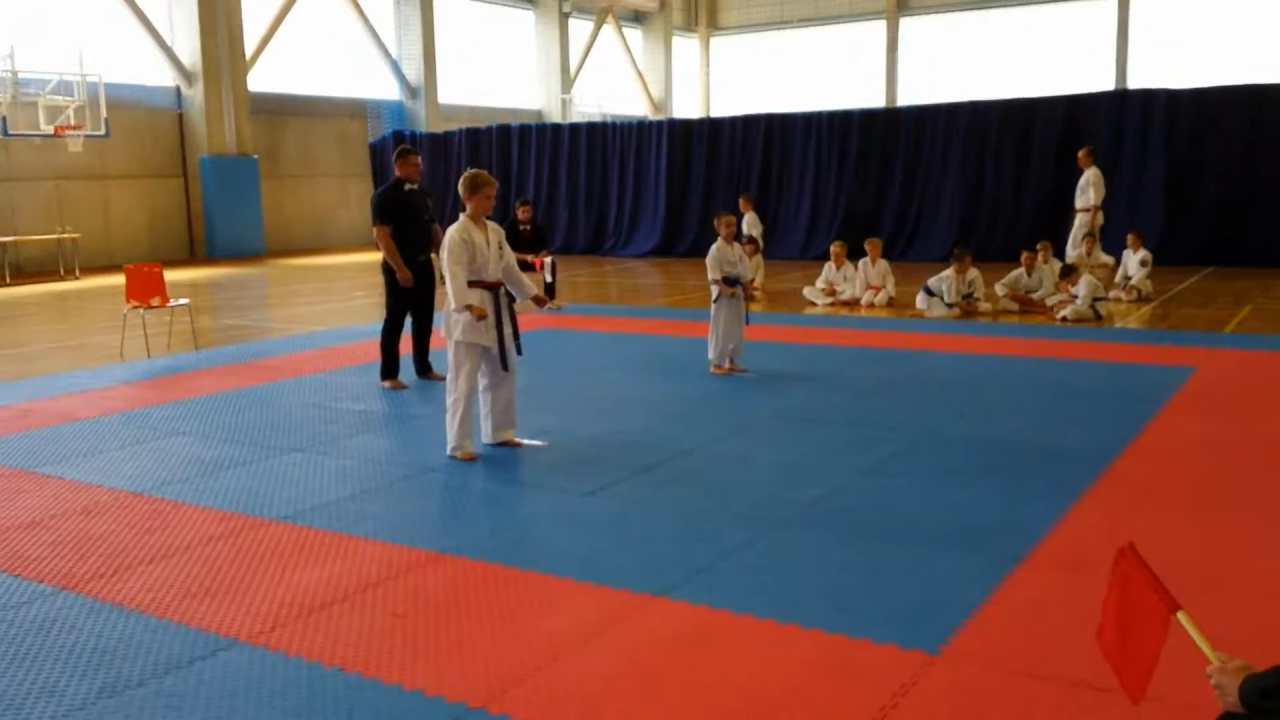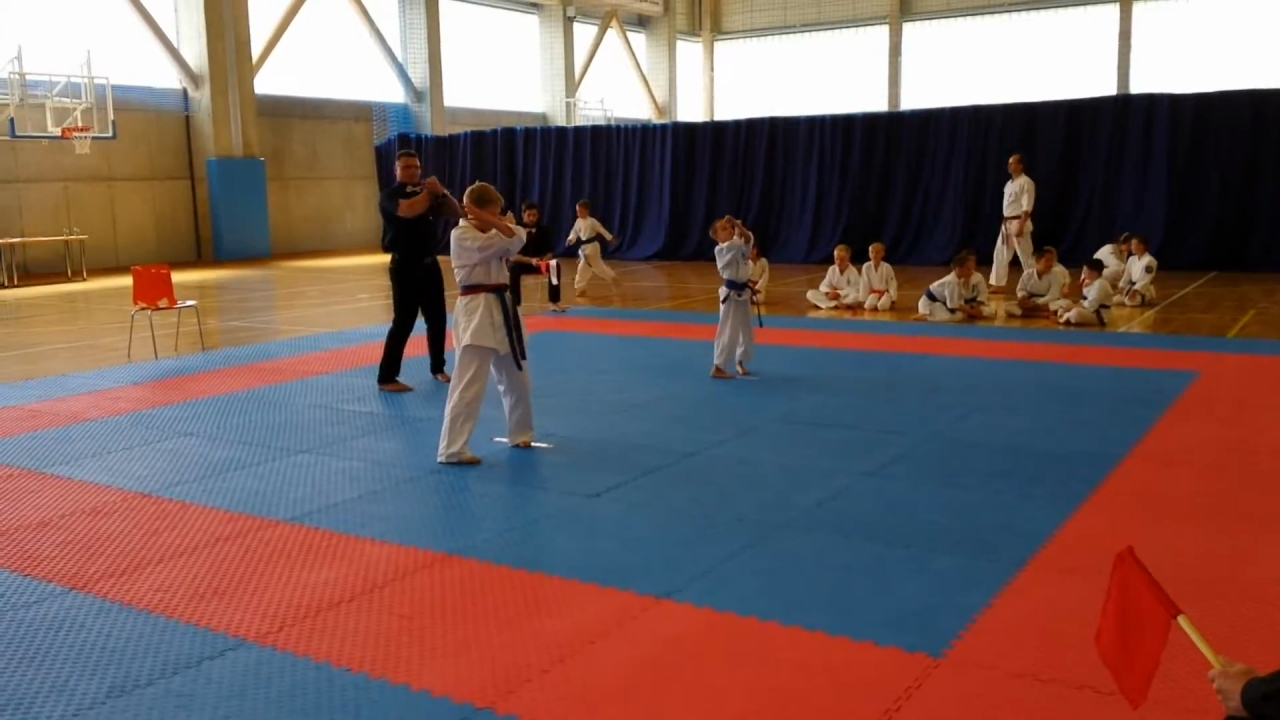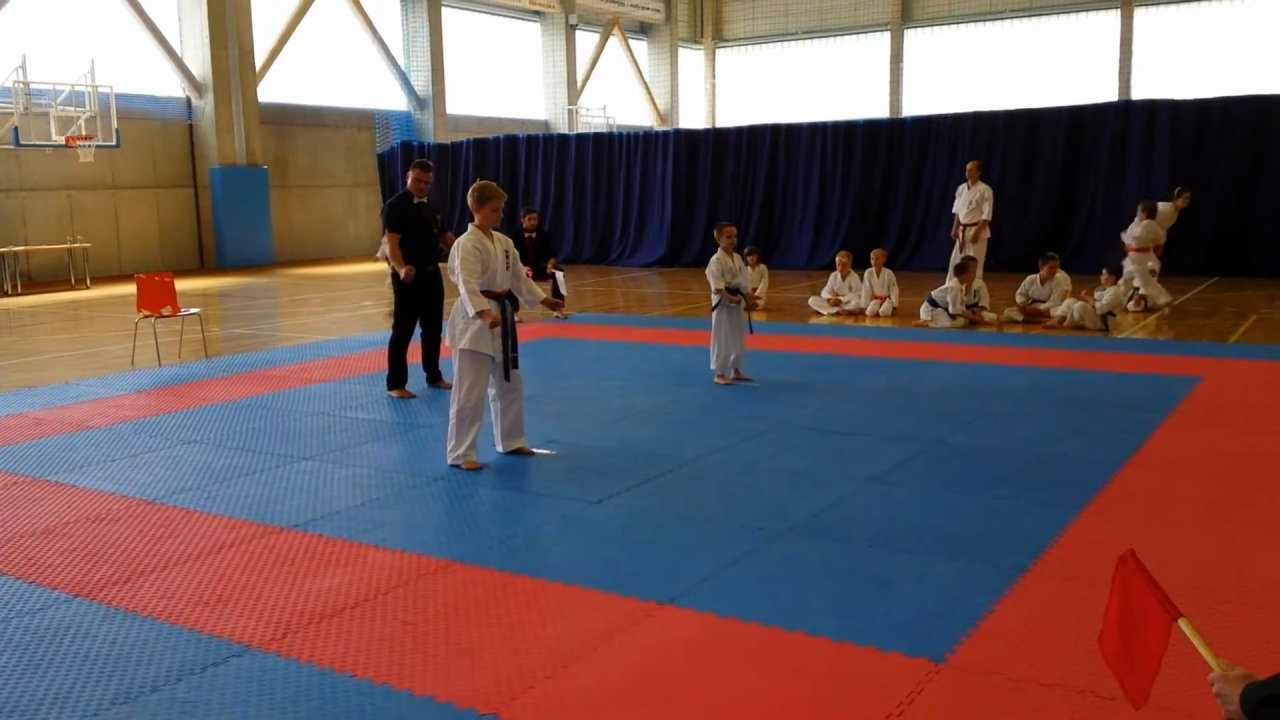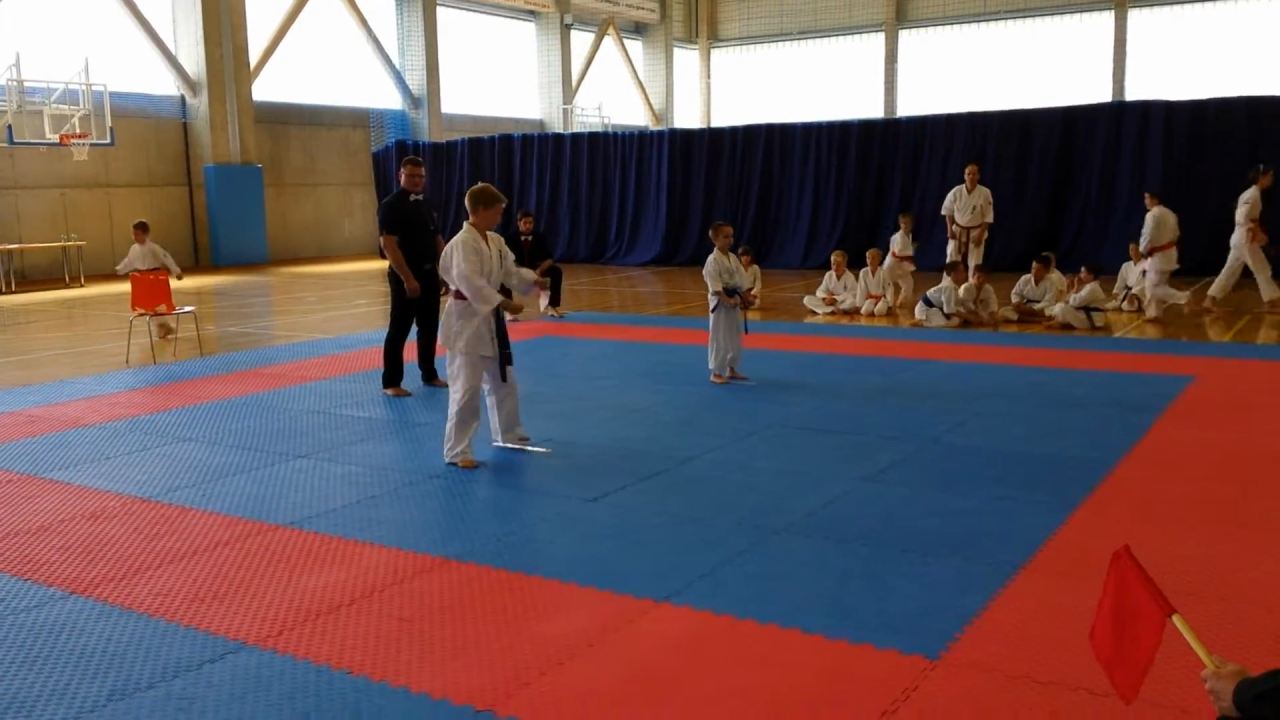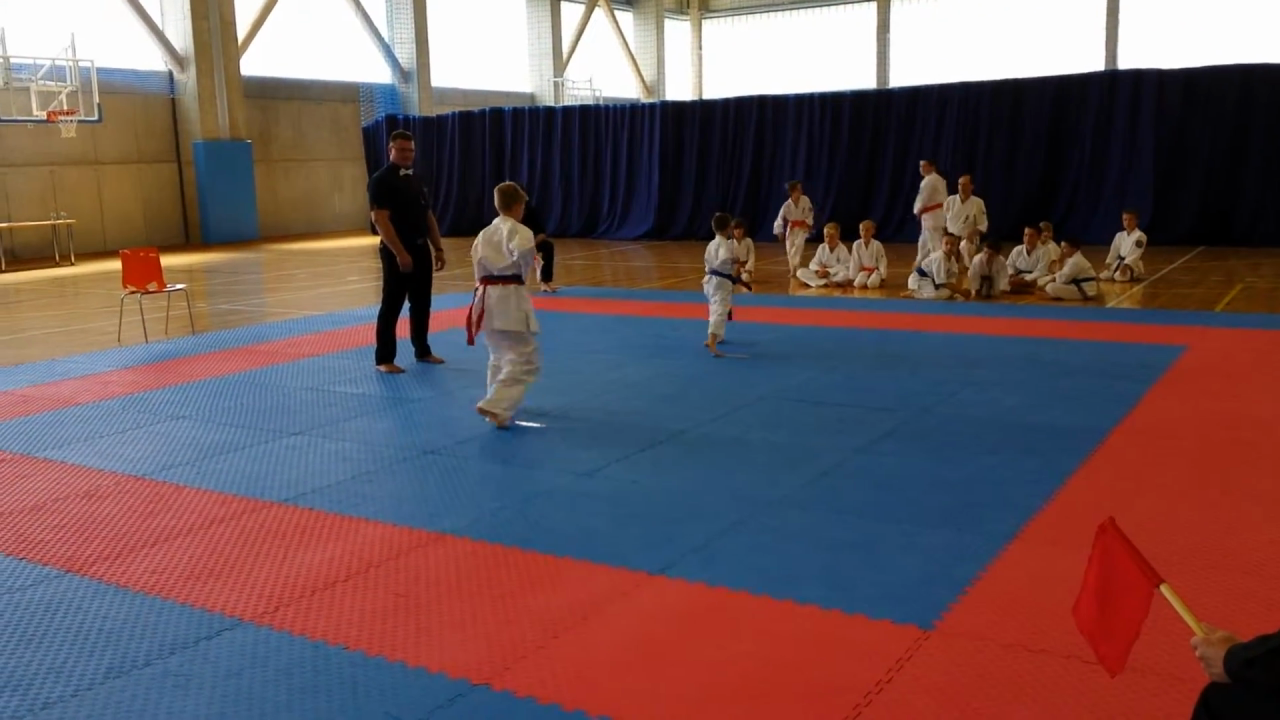
dt=1s
person 1, frame 1
left shoulder: (495, 231)
right shoulder: (457, 234)
left elbow: (509, 268)
right elbow: (455, 275)
left wrist: (531, 294)
right wrist: (469, 306)
left hip: (497, 306)
right hip: (468, 311)
left knee: (502, 375)
right knee: (464, 380)
left ankle: (499, 432)
right ankle: (459, 444)
person 1, frame 2
left shoulder: (489, 234)
right shoulder: (461, 235)
left elbow: (517, 239)
right elbow: (503, 243)
left wrist: (493, 222)
right wrist: (489, 223)
left hip: (500, 309)
right hip: (476, 313)
left knee: (516, 378)
right knee: (469, 384)
left ankle: (520, 433)
right ankle: (452, 450)
person 1, frame 3
left shoulder: (504, 242)
right shoulder: (467, 244)
left elbow: (519, 278)
right elbow: (467, 285)
left wrist: (545, 300)
right wrist: (484, 314)
left hip: (502, 316)
right hip: (474, 321)
left knee: (509, 384)
right knee: (470, 390)
left ankle: (511, 440)
right ankle: (461, 453)
person 1, frame 4
left shoulder: (495, 241)
right shoulder: (462, 243)
left elbow: (511, 271)
right elbow: (470, 281)
left wrist: (533, 281)
right wrist: (503, 304)
left hip: (490, 318)
right hip: (468, 320)
left knee: (502, 379)
right knee: (467, 387)
left ankle: (509, 431)
right ankle: (457, 452)
person 1, frame 5
left shoulder: (484, 234)
right shoulder: (519, 231)
left elbow: (480, 265)
right elbow: (524, 252)
right wrist: (525, 268)
left hip: (486, 295)
right hip: (510, 297)
left knee: (500, 355)
right knee: (524, 360)
left ankle: (498, 405)
right ankle: (496, 406)
person 2, frame 1
left shoulder: (422, 194)
right shoulder: (385, 195)
left elbow: (434, 229)
right elbow: (382, 236)
right wrist: (400, 269)
left hip: (424, 264)
right hip: (399, 267)
left knee: (424, 318)
right knee: (395, 320)
left ankle: (423, 368)
right ankle: (388, 375)
person 2, frame 2
left shoulder: (427, 193)
right shoulder: (390, 196)
left elbow: (455, 212)
right elbow: (409, 210)
left wrist: (441, 192)
right wrist: (428, 194)
left hip: (429, 264)
right hip: (405, 267)
left knee: (437, 317)
right knee: (403, 322)
left ankle: (438, 368)
right ankle: (387, 377)
person 2, frame 3
left shoulder: (432, 208)
right shoulder: (395, 206)
left elbow: (445, 237)
right elbow: (389, 242)
right wrist: (400, 268)
left hip: (432, 274)
right hip: (409, 276)
left knee: (433, 328)
right knee: (403, 330)
left ankle: (434, 376)
right ankle: (395, 384)
person 2, frame 4
left shoulder: (426, 205)
right shoulder: (391, 205)
left elbow: (437, 240)
right elbow: (388, 246)
right wrist: (407, 279)
left hip: (429, 274)
right hip: (405, 276)
left knee: (429, 327)
right knee: (399, 329)
left ankle: (429, 374)
right ankle: (391, 382)
person 2, frame 5
left shoulder: (416, 180)
right shoulder: (381, 180)
left elbow: (428, 216)
right elbow: (379, 220)
left wrist: (438, 248)
right wrist: (400, 253)
left hip: (421, 250)
right hip: (397, 252)
left knee: (421, 303)
right knee: (392, 305)
left ankle: (422, 351)
right ankle: (384, 359)
